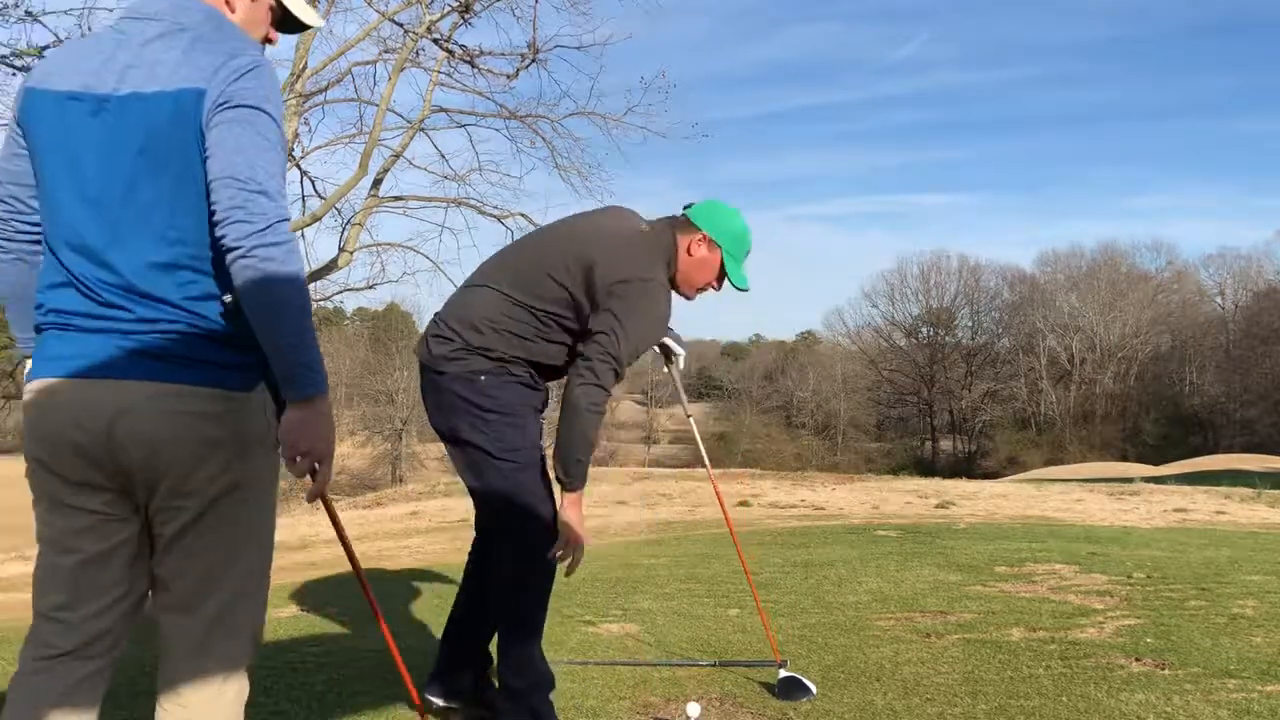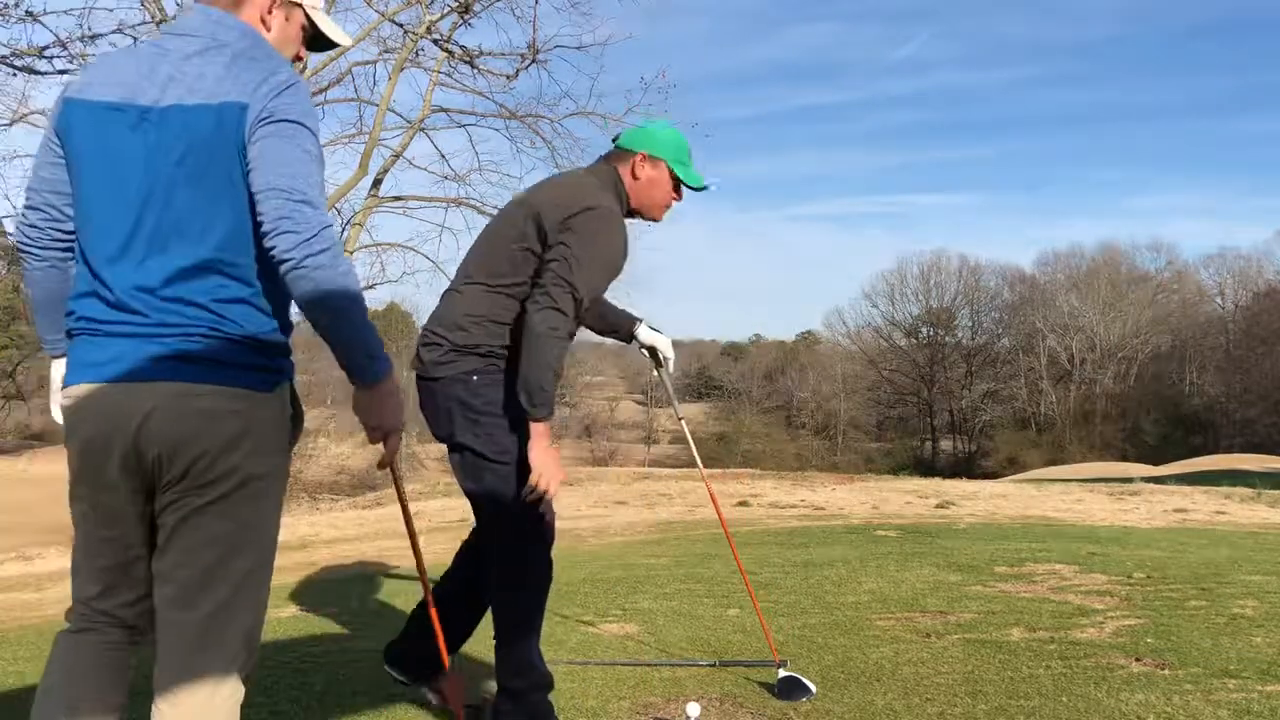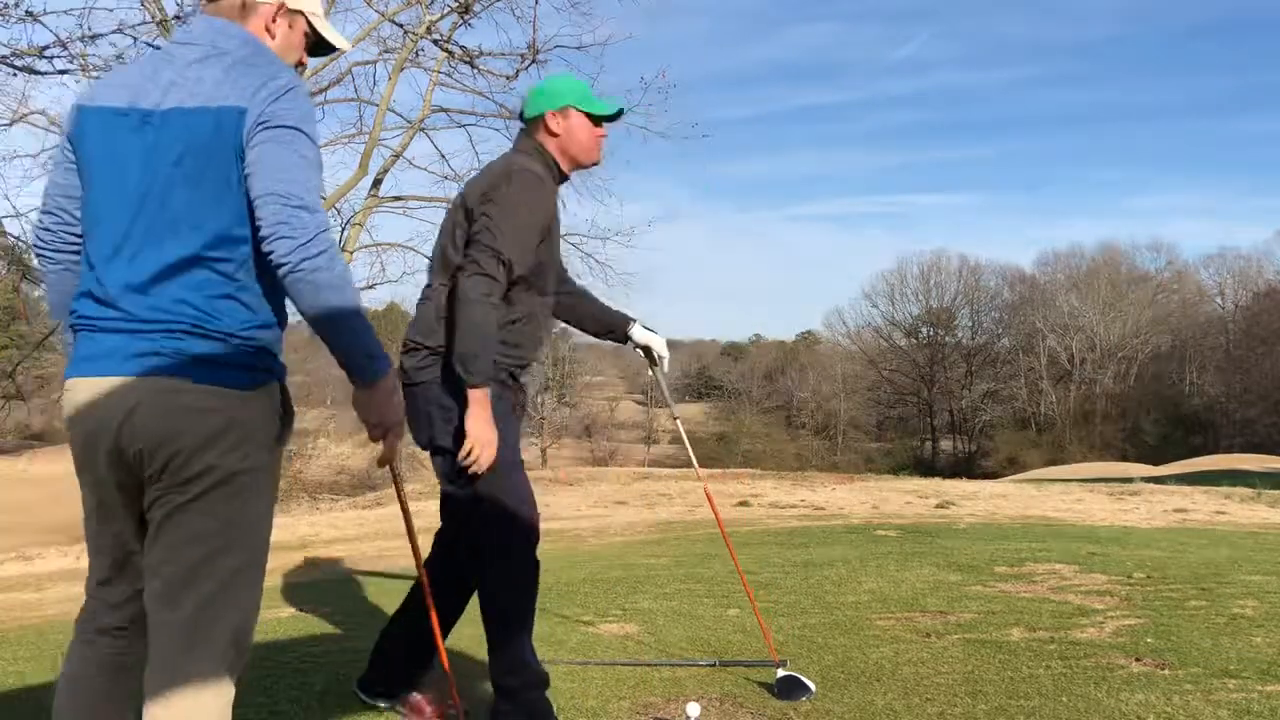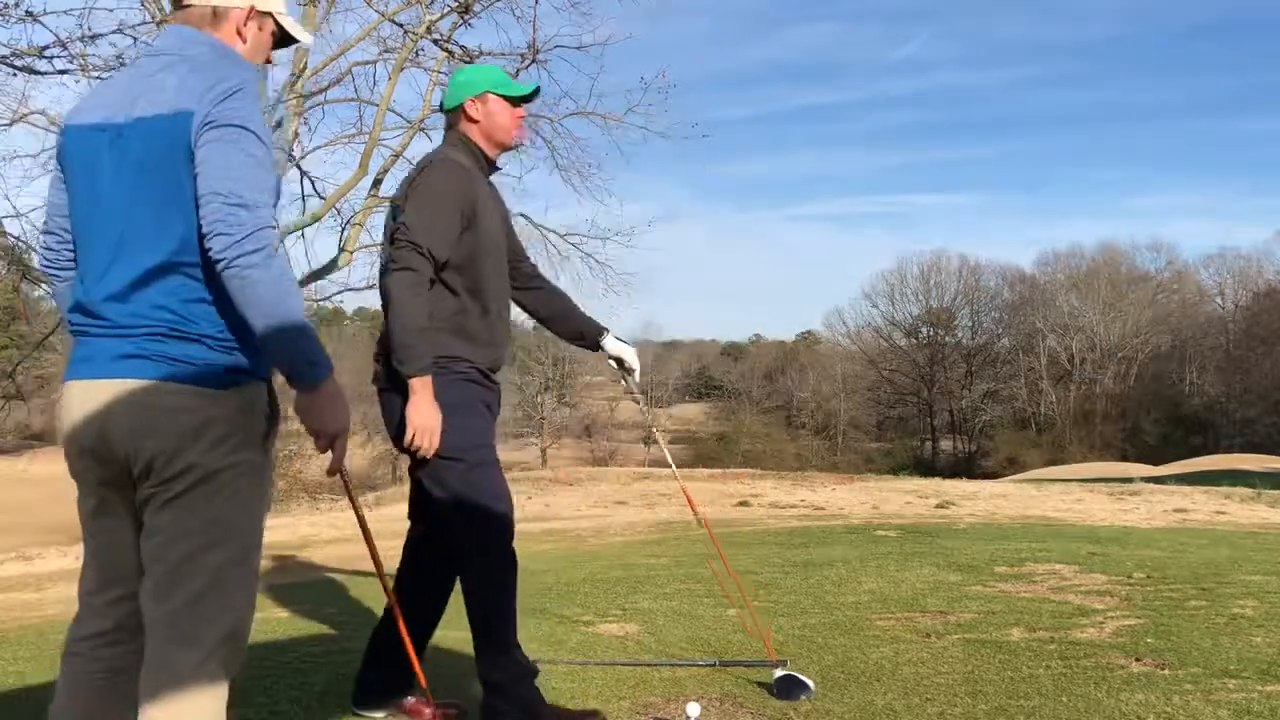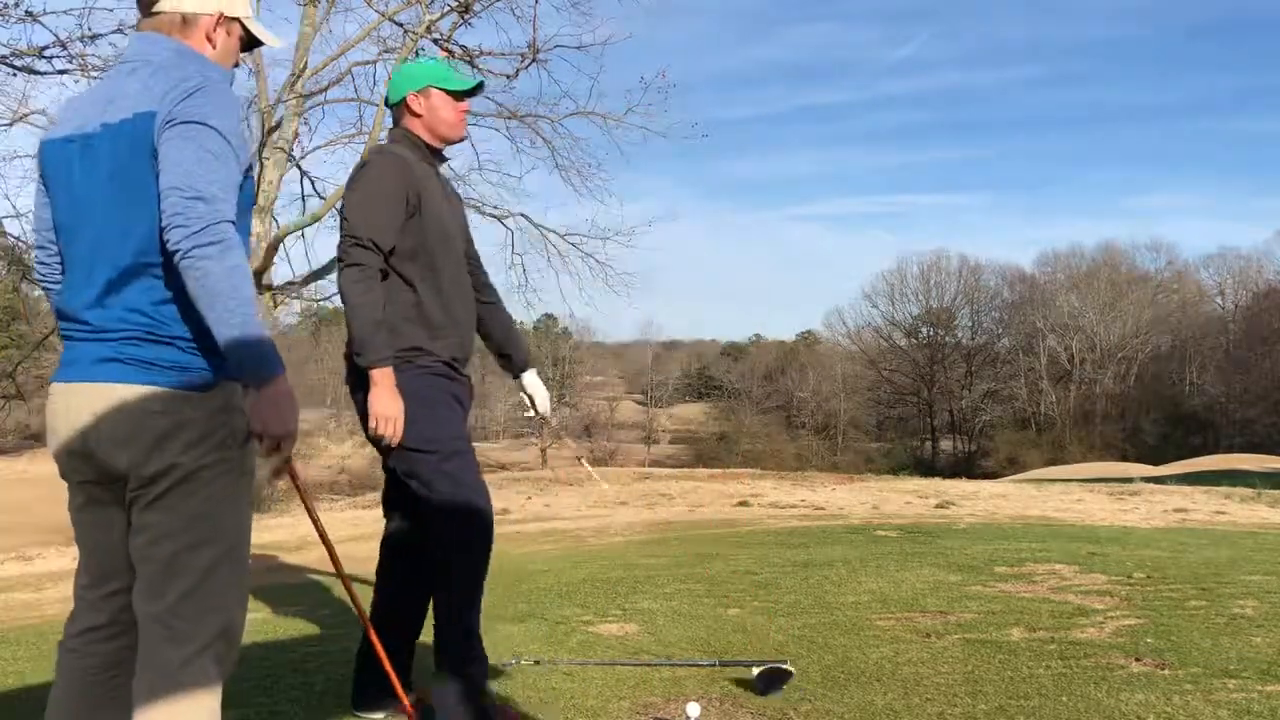
dt=0.2s
person 1, frame 1
right shoulder: (232, 69)
right elbow: (255, 239)
right wrist: (309, 395)
left hip: (68, 395)
right hip: (203, 395)
left knee: (63, 646)
right knee: (207, 650)
person 1, frame 2
left shoulder: (92, 83)
right shoulder: (267, 85)
left elbow: (40, 239)
right elbow: (301, 245)
left wrist: (71, 355)
right wrist: (374, 375)
left hip: (100, 395)
right hip: (224, 396)
left knee: (102, 617)
right knee: (204, 644)
person 1, frame 3
left shoulder: (104, 93)
right shoulder: (266, 89)
left elbow: (57, 243)
right elbow: (297, 247)
right wrist: (374, 374)
left hip: (98, 392)
right hip: (217, 395)
left knee: (112, 613)
right knee: (200, 637)
person 1, frame 4
left shoulder: (89, 109)
right shoulder: (226, 89)
left elbow: (60, 256)
right elbow: (242, 244)
right wrist: (315, 378)
left hip: (93, 394)
right hip: (201, 397)
left knee: (109, 617)
right knee: (195, 635)
person 1, frame 5
left shoulder: (70, 118)
right shoulder: (196, 91)
left elbow: (50, 264)
right elbow: (200, 237)
right wrist: (266, 373)
left hip: (80, 396)
right hip: (180, 397)
left knee: (105, 615)
right knee: (189, 633)
person 2, frame 1
left shoulder: (626, 224)
right shoulder: (646, 286)
right elbow: (586, 389)
left wrist: (651, 335)
right wrist: (570, 500)
left hip: (462, 358)
right hip: (479, 368)
left knee: (507, 530)
right knee: (530, 531)
left ankle: (456, 674)
person 2, frame 2
left shoulder: (573, 192)
right shoulder: (600, 217)
right elbow: (546, 320)
left wrist: (635, 329)
right wrist: (541, 435)
left hip: (478, 373)
right hip: (475, 373)
left knee: (508, 526)
right knee: (524, 531)
left ankle: (421, 652)
person 2, frame 3
left shoulder: (525, 188)
right shoulder: (524, 186)
left elbow: (555, 291)
right elbow: (476, 290)
left wrist: (628, 330)
right wrist: (480, 403)
left hip: (474, 387)
right hip: (457, 386)
left knee: (470, 533)
right knee: (509, 532)
person 2, frame 4
left shoulder: (484, 193)
right shoulder: (443, 175)
left elbow: (527, 283)
right elbow: (406, 280)
left wrist: (600, 338)
right wrist: (420, 388)
left hip: (462, 385)
right hip: (434, 386)
left knee: (441, 534)
right knee: (486, 529)
person 2, frame 5
left shoulder: (437, 185)
right shoulder: (388, 169)
left elbow: (476, 290)
right elbow: (359, 273)
left wrist: (522, 366)
right wrist: (379, 375)
left hip: (436, 380)
right hip: (406, 379)
left knee: (419, 530)
right knee: (465, 519)
